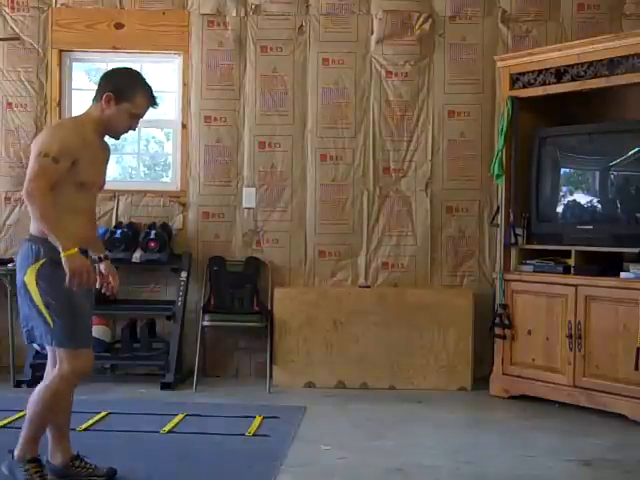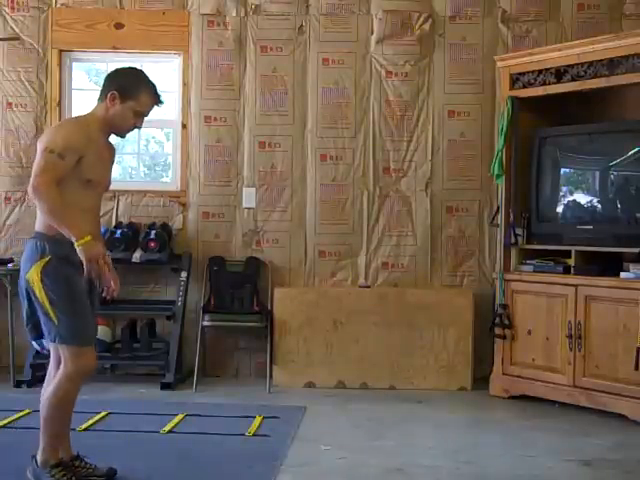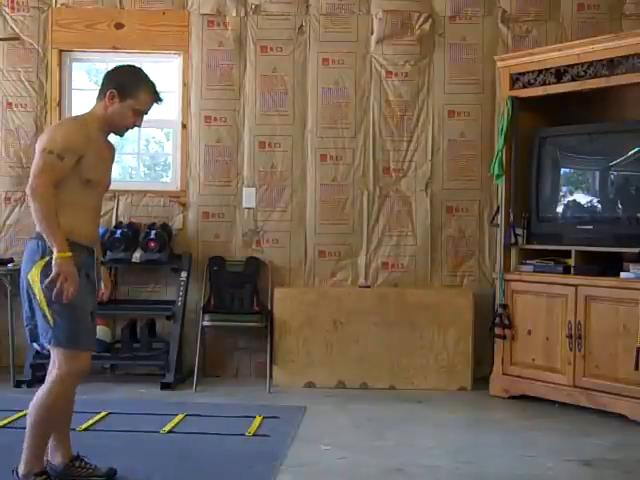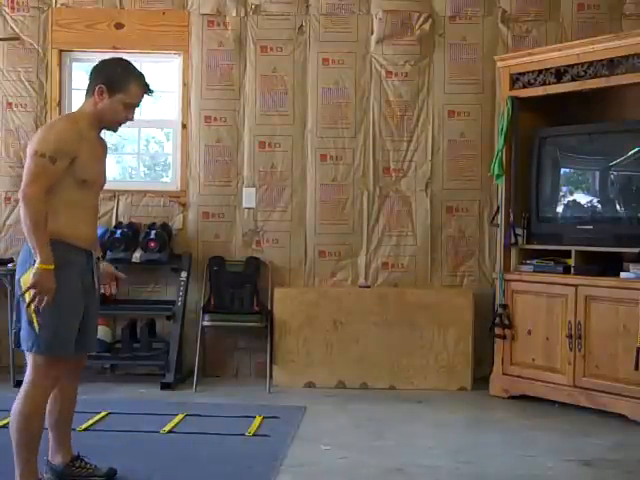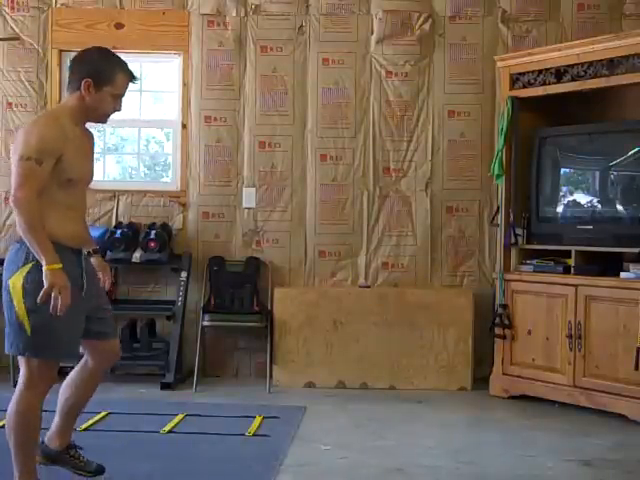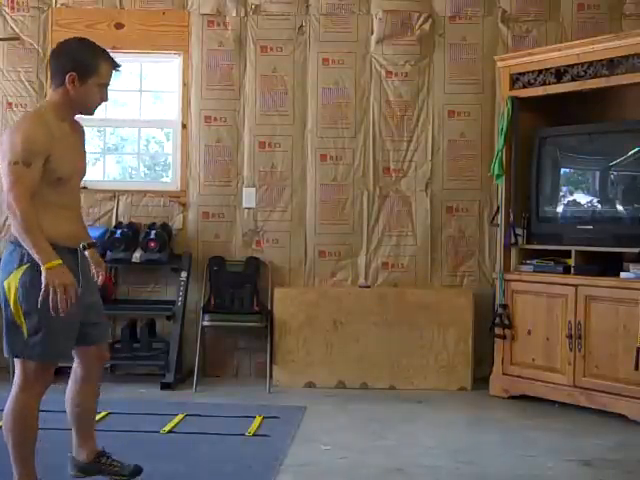
dt=0.2s
person 1, frame 1
left shoulder: (100, 148)
right shoulder: (63, 136)
right elbow: (34, 193)
left wrist: (102, 257)
right wrist: (68, 251)
left hip: (74, 265)
right hip: (49, 262)
left knee: (63, 364)
right knee: (76, 364)
person 1, frame 2
left shoulder: (106, 148)
right shoulder: (68, 134)
right elbow: (40, 187)
left wrist: (102, 259)
right wrist: (82, 241)
left hip: (78, 260)
right hip: (52, 256)
left knee: (63, 362)
right knee: (80, 362)
person 1, frame 3
left shoulder: (105, 148)
right shoulder: (68, 134)
right elbow: (38, 190)
left wrist: (96, 267)
right wrist: (61, 253)
left hip: (80, 264)
right hip: (53, 261)
left knee: (64, 365)
right knee: (73, 365)
person 1, frame 4
left shoulder: (97, 144)
right shoulder: (60, 134)
right elbow: (30, 196)
left wrist: (98, 262)
right wrist: (44, 263)
left hip: (80, 264)
right hip: (52, 264)
left knee: (71, 366)
right knee: (43, 375)
person 1, frame 5
left shoulder: (84, 137)
right shoulder: (43, 132)
left wrist: (92, 254)
right wrist: (51, 266)
left hip: (73, 264)
right hip: (40, 266)
left knee: (105, 352)
right knee: (37, 377)
left ankle: (57, 441)
person 1, frame 6
left shoulder: (75, 130)
left wrist: (88, 248)
right wrist: (50, 265)
left hip: (71, 263)
right hip: (37, 266)
left knee: (91, 360)
